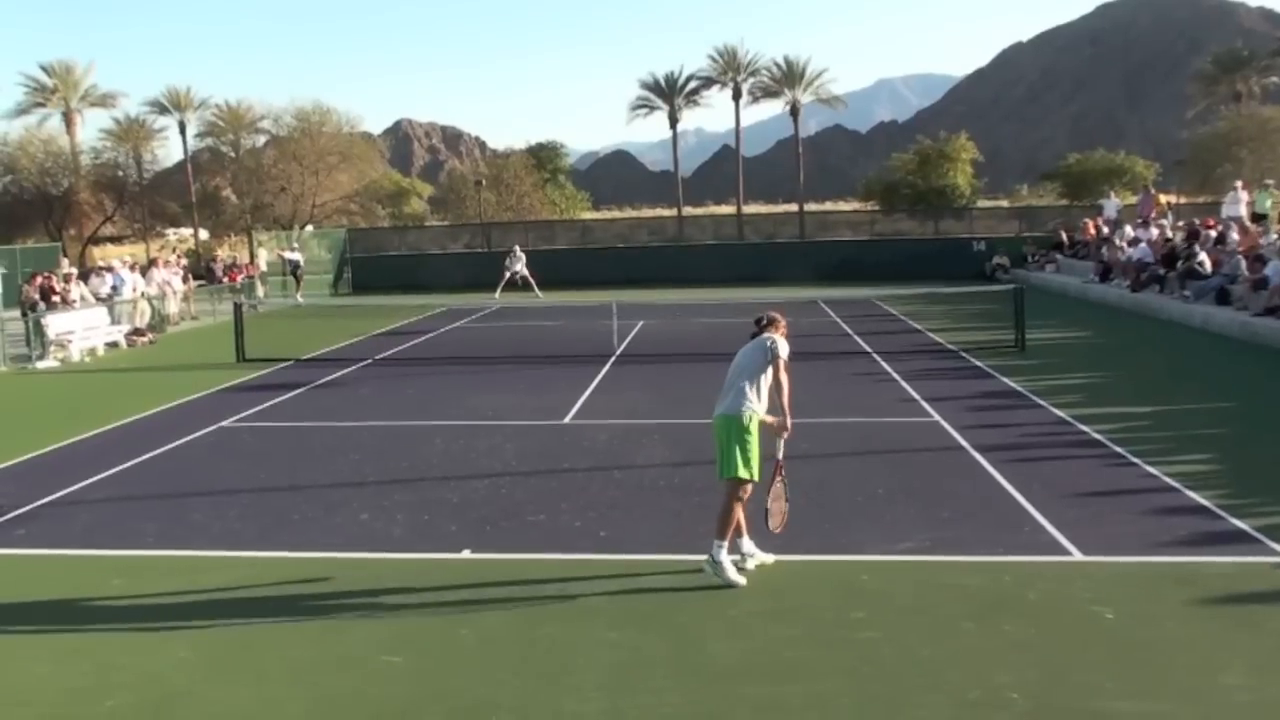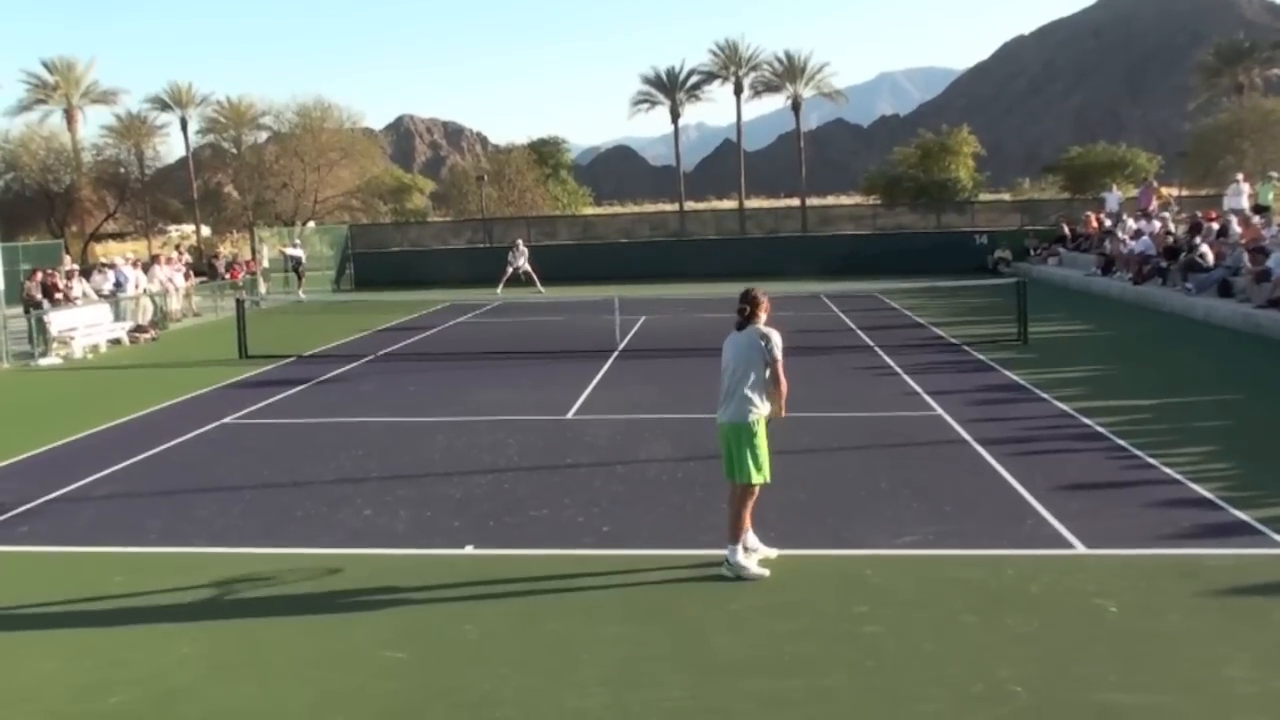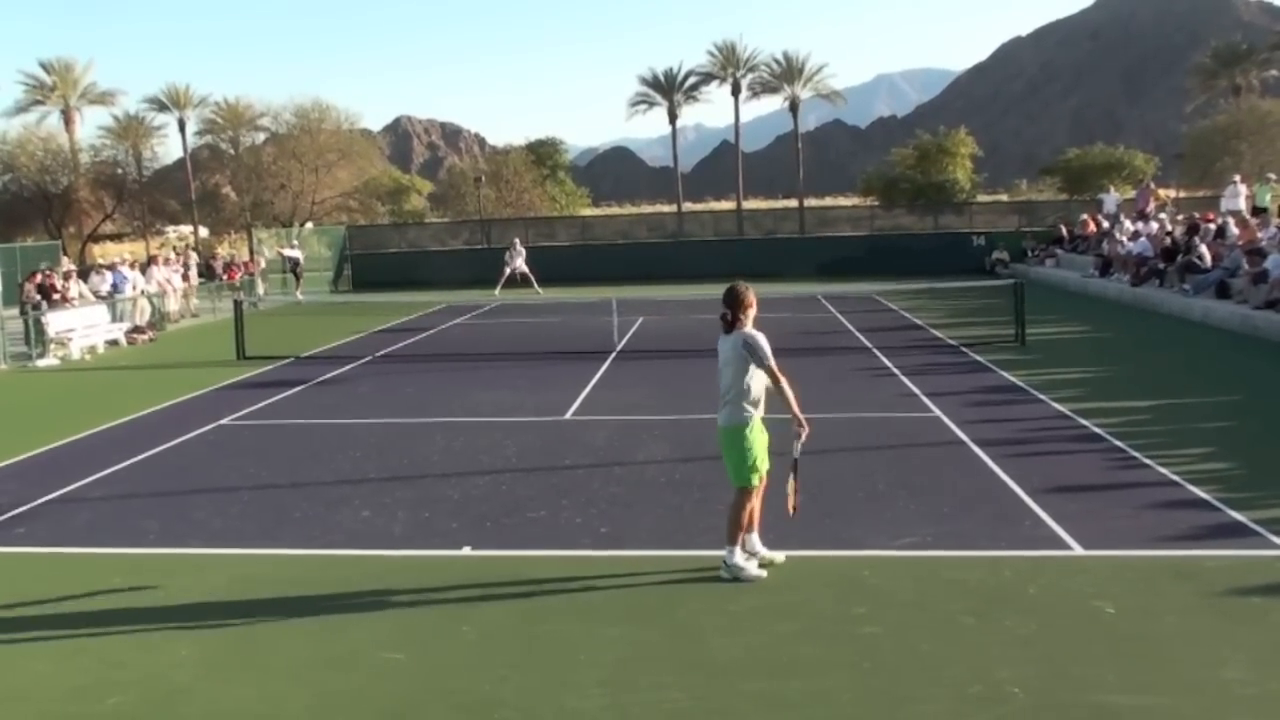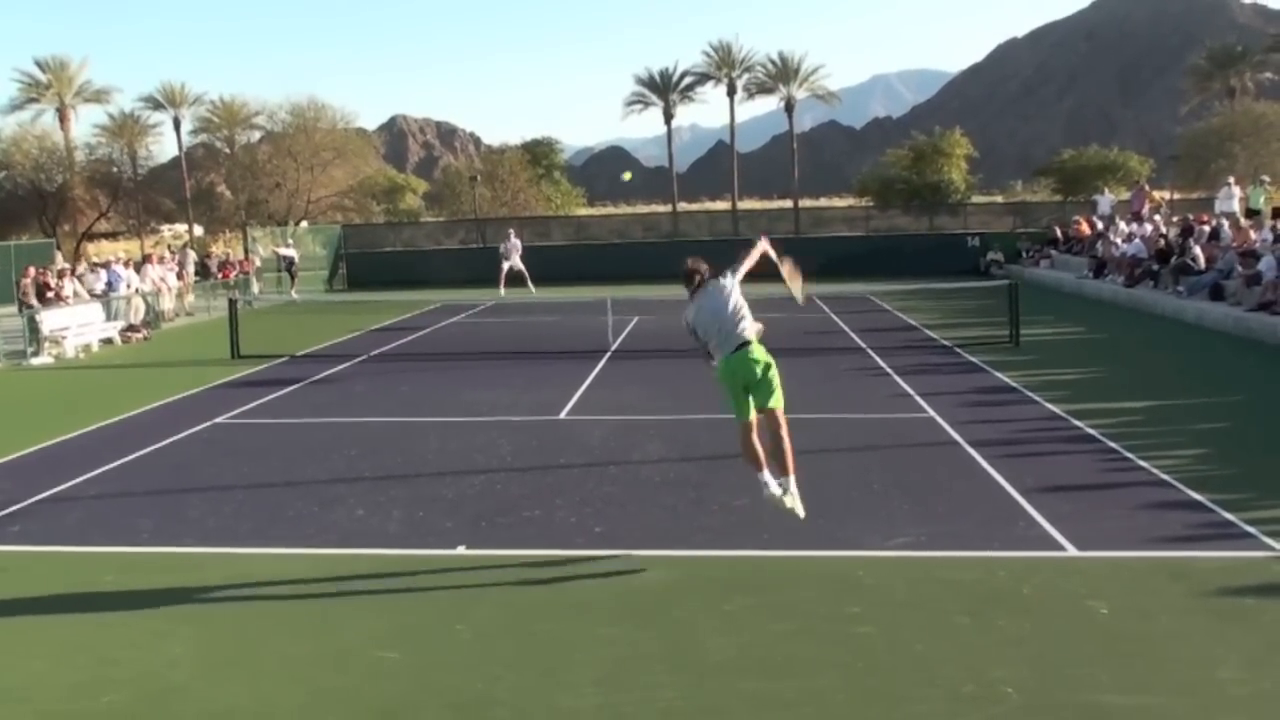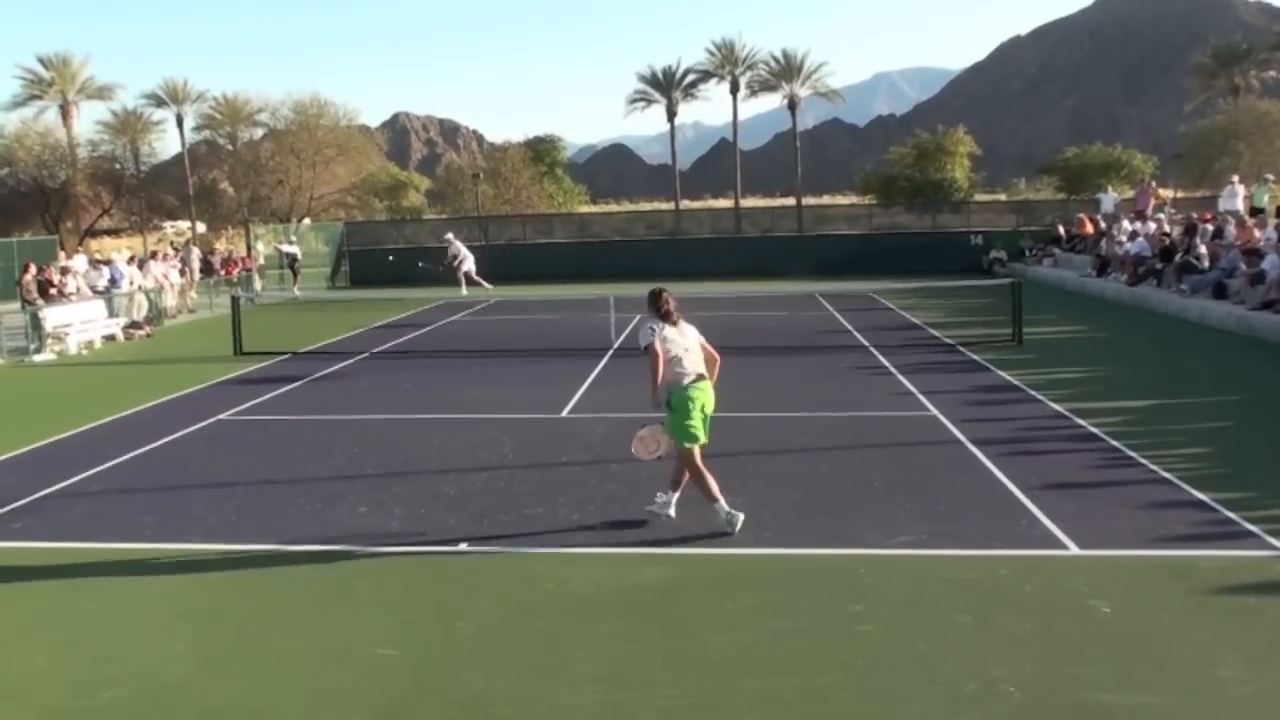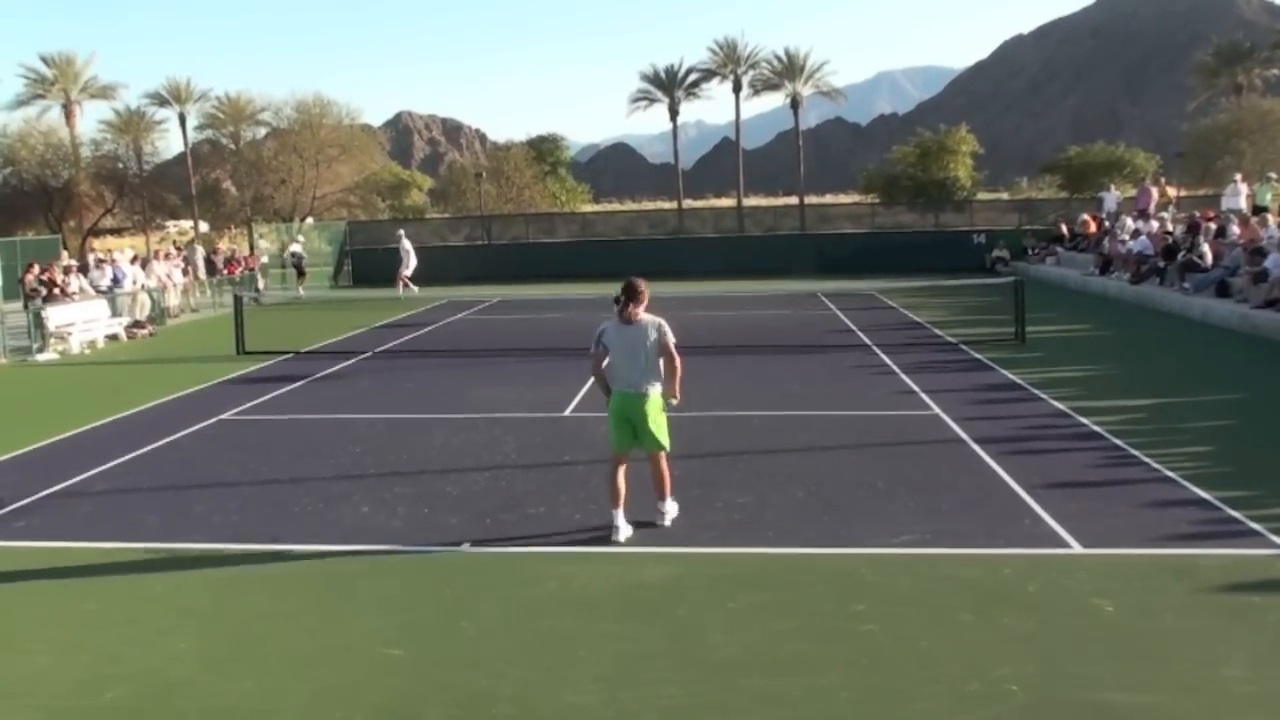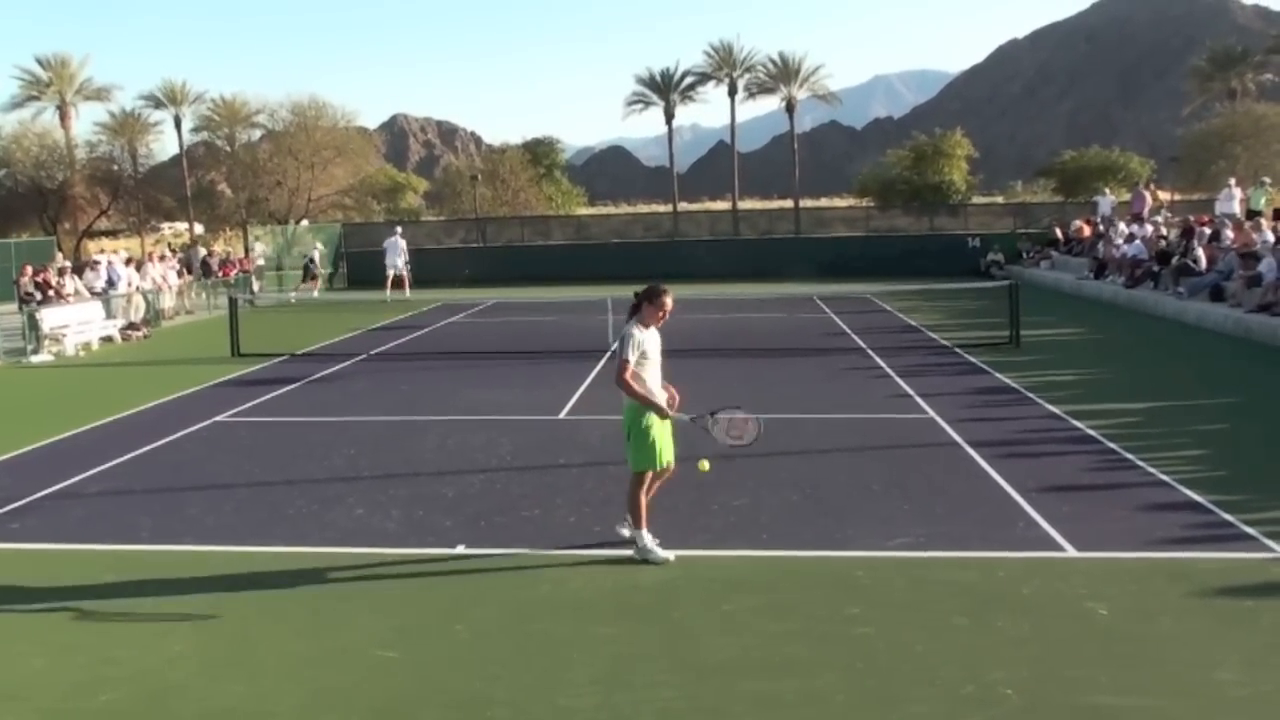
dt=0.7s
person 1, frame 1
left shoulder: (750, 348)
right shoulder: (777, 342)
right elbow: (779, 375)
left wrist: (770, 421)
right wrist: (786, 414)
left hip: (723, 416)
right hip: (740, 417)
left knee: (736, 486)
right knee: (741, 487)
left ankle: (746, 550)
right ankle: (718, 555)
person 1, frame 2
left shoulder: (731, 339)
right shoulder: (768, 336)
right elbow: (779, 383)
left wrist: (766, 405)
right wrist: (779, 408)
left hip: (727, 418)
right hip: (747, 419)
left knee: (739, 486)
right knee: (748, 489)
left ankle: (749, 544)
right ankle: (734, 558)
person 1, frame 3
left shoulder: (730, 336)
right shoulder: (753, 339)
right elbow: (778, 379)
right wrist: (797, 416)
left hip: (745, 420)
right hip: (740, 424)
left knee: (756, 486)
right knee: (745, 491)
left ankle: (752, 547)
right ankle: (732, 560)
person 1, frame 4
left shoulder: (691, 315)
right shoulder: (723, 283)
left elbow: (711, 355)
right elbow: (751, 255)
right wrist: (764, 246)
left hip: (728, 370)
right hip: (752, 356)
left knee: (747, 428)
right knee: (776, 422)
left ankle: (767, 482)
right ankle: (789, 488)
person 1, frame 5
left shoulder: (650, 330)
right shoulder: (688, 328)
left elbow: (656, 358)
right elbow: (714, 359)
left wrist: (654, 394)
left hip: (683, 397)
right hip: (703, 391)
left knee: (691, 462)
right knee: (680, 454)
left ankle: (727, 513)
right ankle: (668, 502)
person 1, frame 6
left shoulder: (606, 329)
right shoulder: (658, 324)
left elbow: (596, 368)
right elbow: (674, 363)
left wrist: (609, 394)
right wrist: (673, 390)
left hip: (621, 400)
right hip: (650, 400)
left knee: (619, 462)
right knee: (658, 458)
left ankle: (619, 525)
right ankle: (664, 510)
person 1, frame 7
left shoulder: (652, 333)
right shoulder: (632, 335)
right elbow: (622, 379)
left wrist: (665, 389)
right wrist: (654, 404)
left hip: (657, 412)
right hip: (641, 414)
left knee: (664, 469)
right knee: (642, 476)
left ankle: (630, 522)
right ankle: (642, 541)
